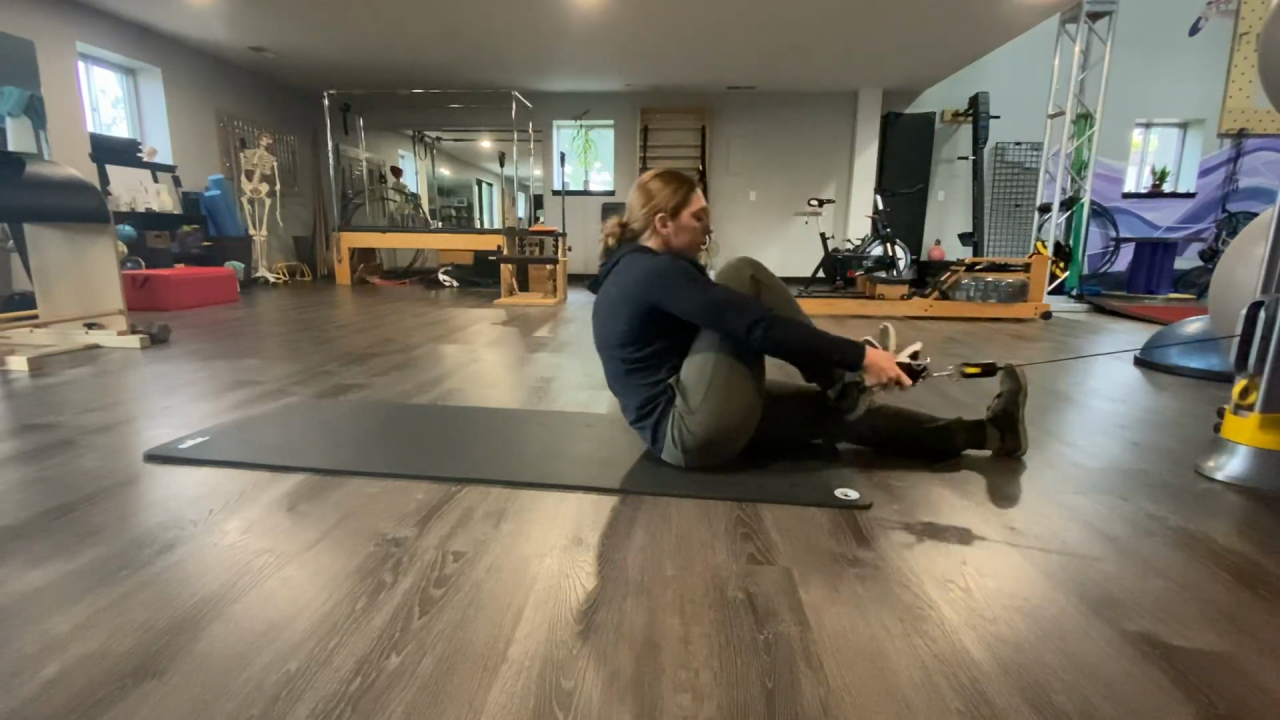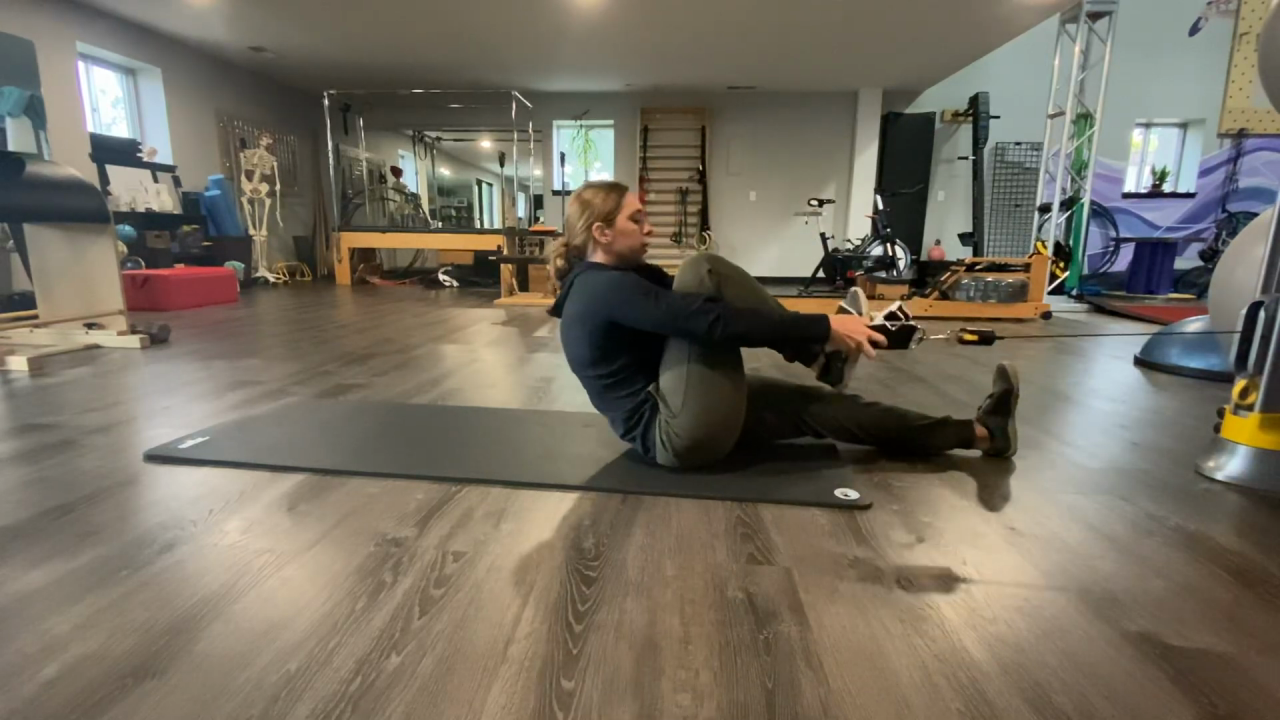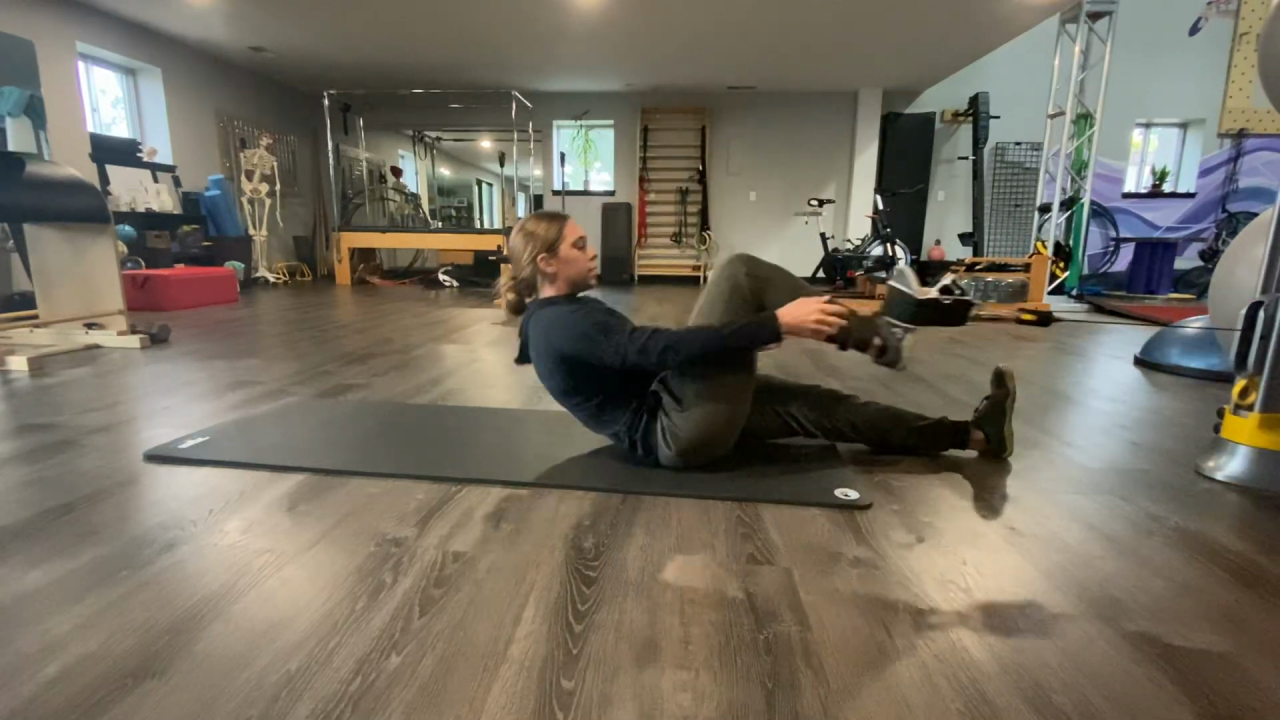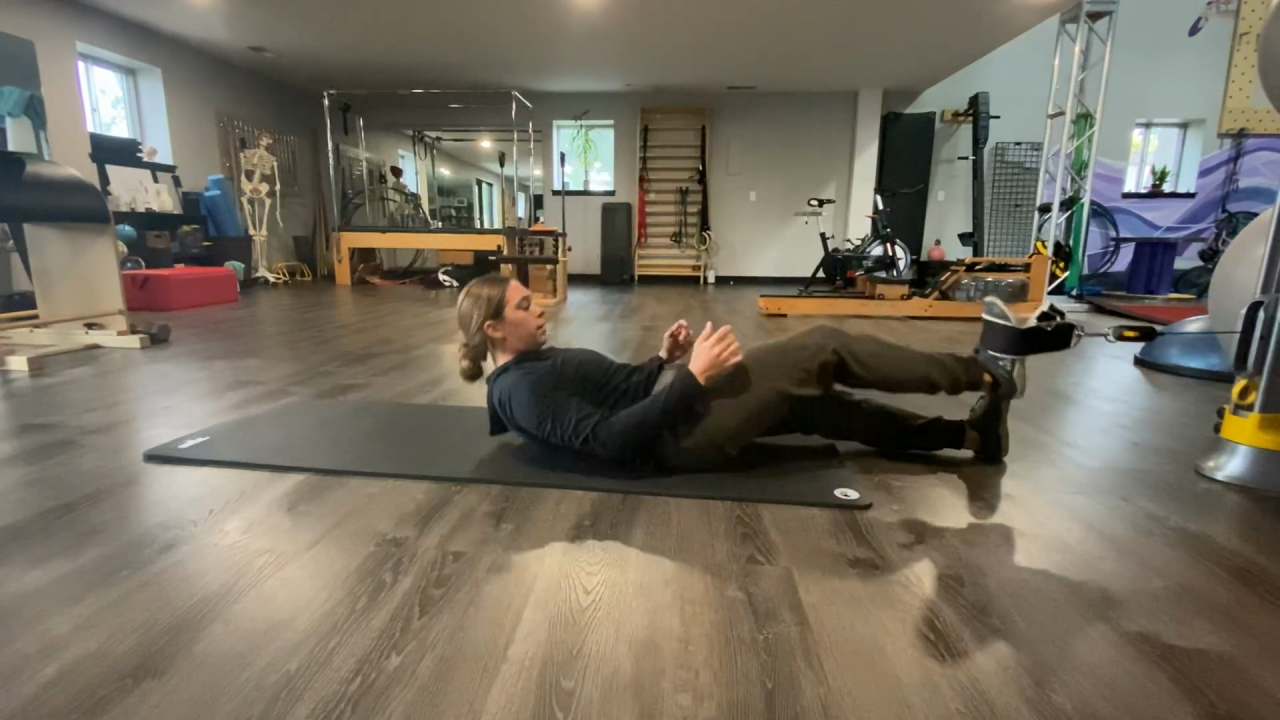
dt=0.5s
person 1, frame 1
left shoulder: (642, 269)
right shoulder: (656, 273)
left elbow: (733, 323)
right elbow: (755, 325)
right wrist: (858, 356)
left hip: (688, 422)
right hip: (691, 433)
left knee: (831, 409)
right knee: (742, 276)
left ankle: (988, 433)
right ankle: (841, 384)
person 1, frame 2
left shoulder: (615, 278)
right shoulder: (608, 290)
left elbow: (691, 311)
right elbow: (713, 321)
right wrist: (822, 329)
left hip: (679, 420)
right hip: (680, 435)
left knee: (816, 404)
right knee: (703, 272)
left ankle: (976, 433)
right ankle: (817, 357)
person 1, frame 3
left shoulder: (563, 314)
right shoulder: (561, 324)
left elbow: (648, 357)
right elbow: (664, 350)
left wrist: (749, 329)
right wrist: (772, 323)
left hip: (676, 421)
right hip: (681, 435)
left knee: (812, 404)
right knee: (740, 272)
left ankle: (972, 434)
right ankle: (871, 339)
person 1, frame 4
left shoulder: (533, 366)
right shoulder: (524, 390)
right elbow: (614, 439)
left wrist: (663, 361)
right wrist: (694, 378)
left hip: (675, 410)
right hip: (682, 436)
left knee: (813, 403)
right knee: (823, 347)
left ankle: (965, 435)
right ankle: (980, 376)
